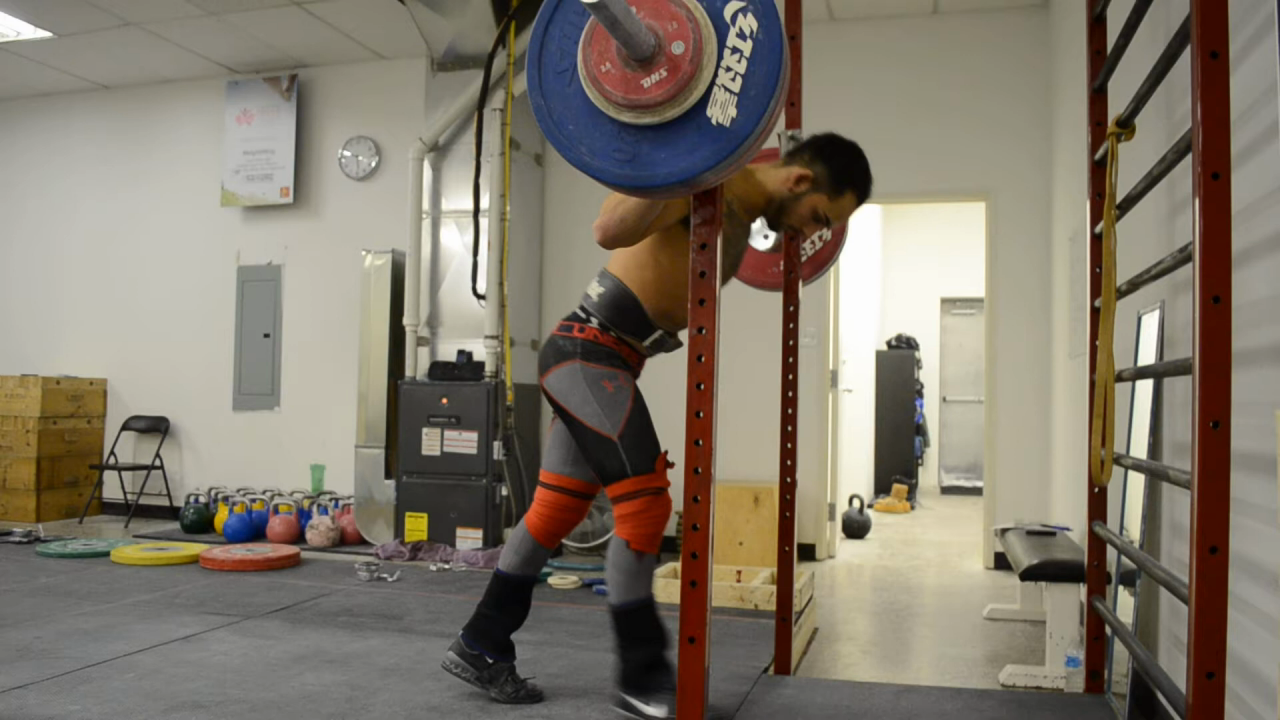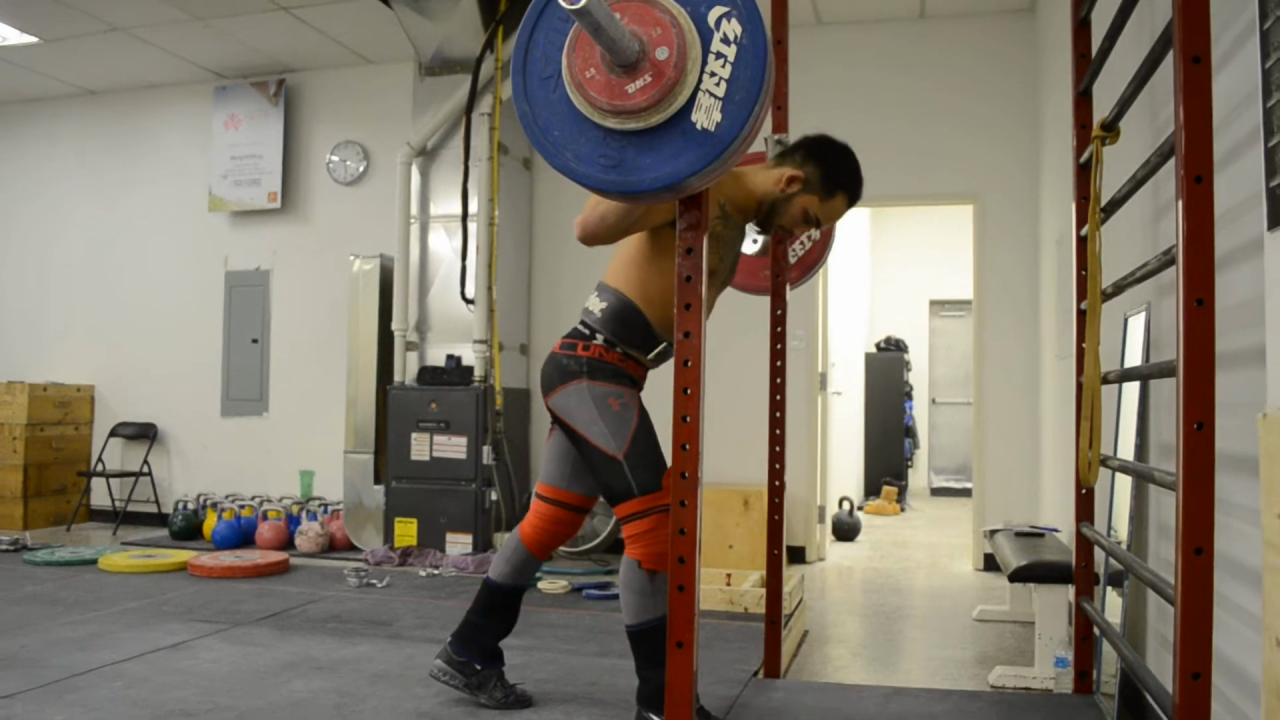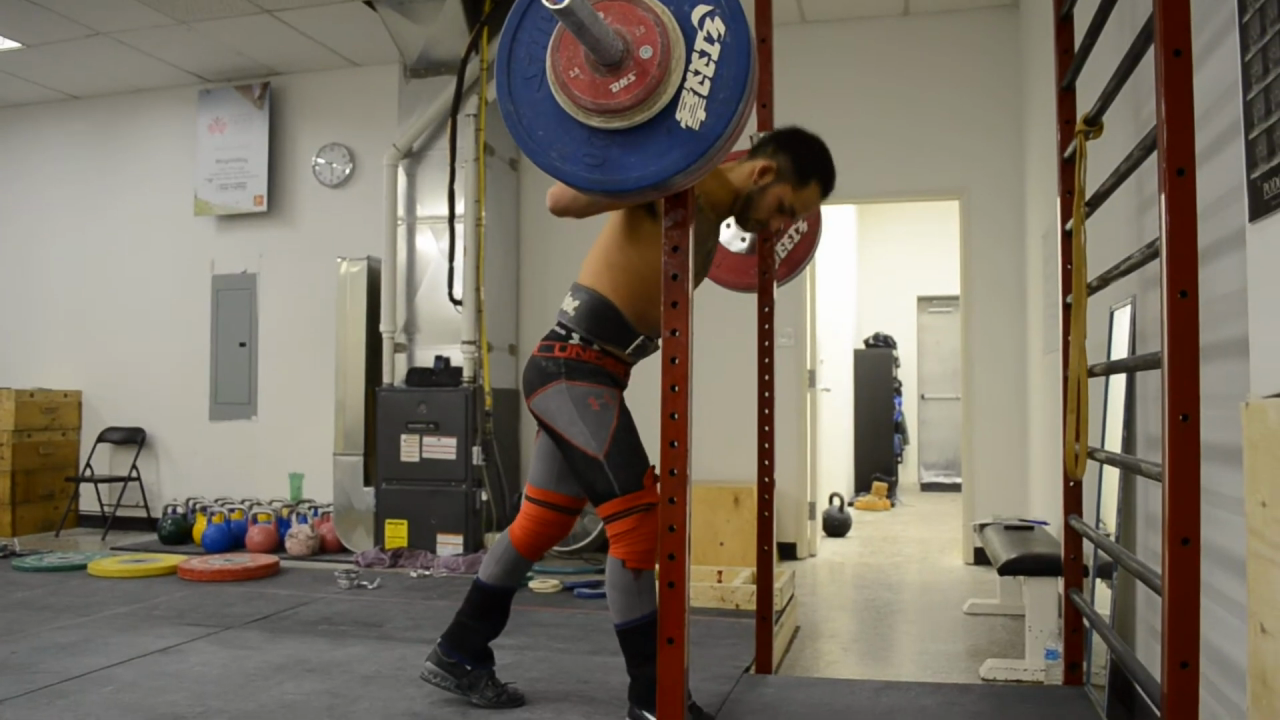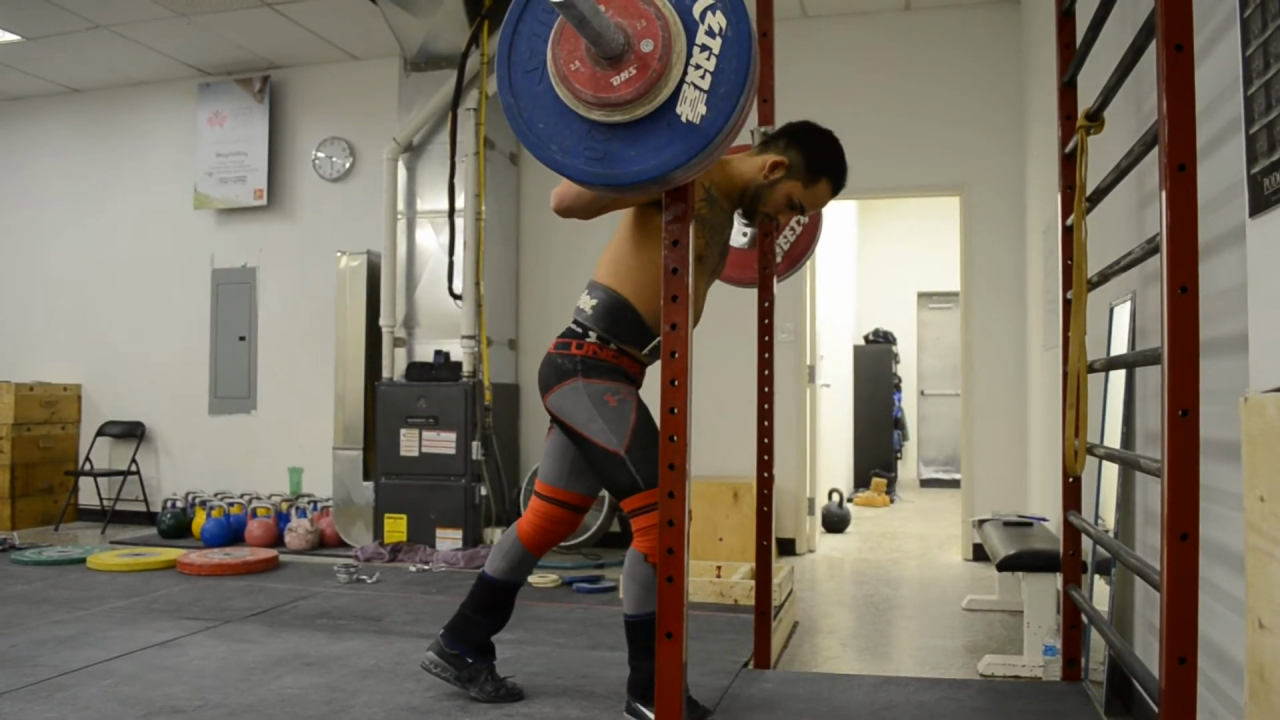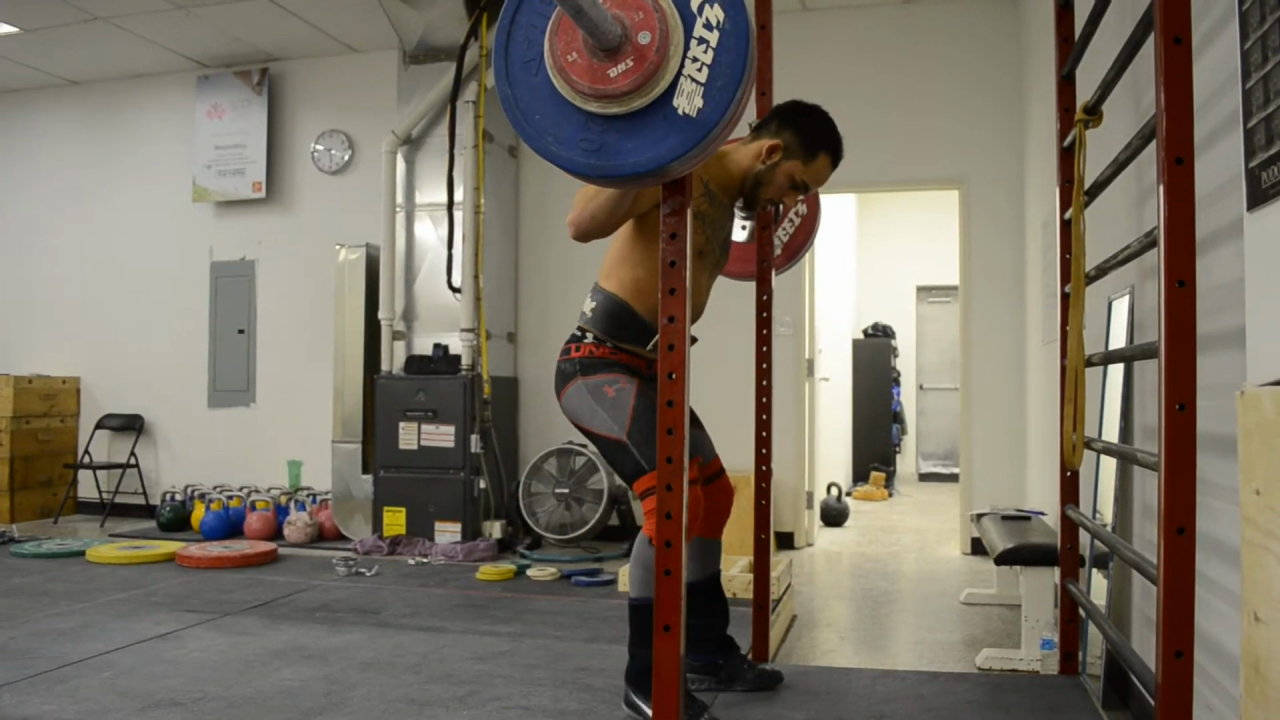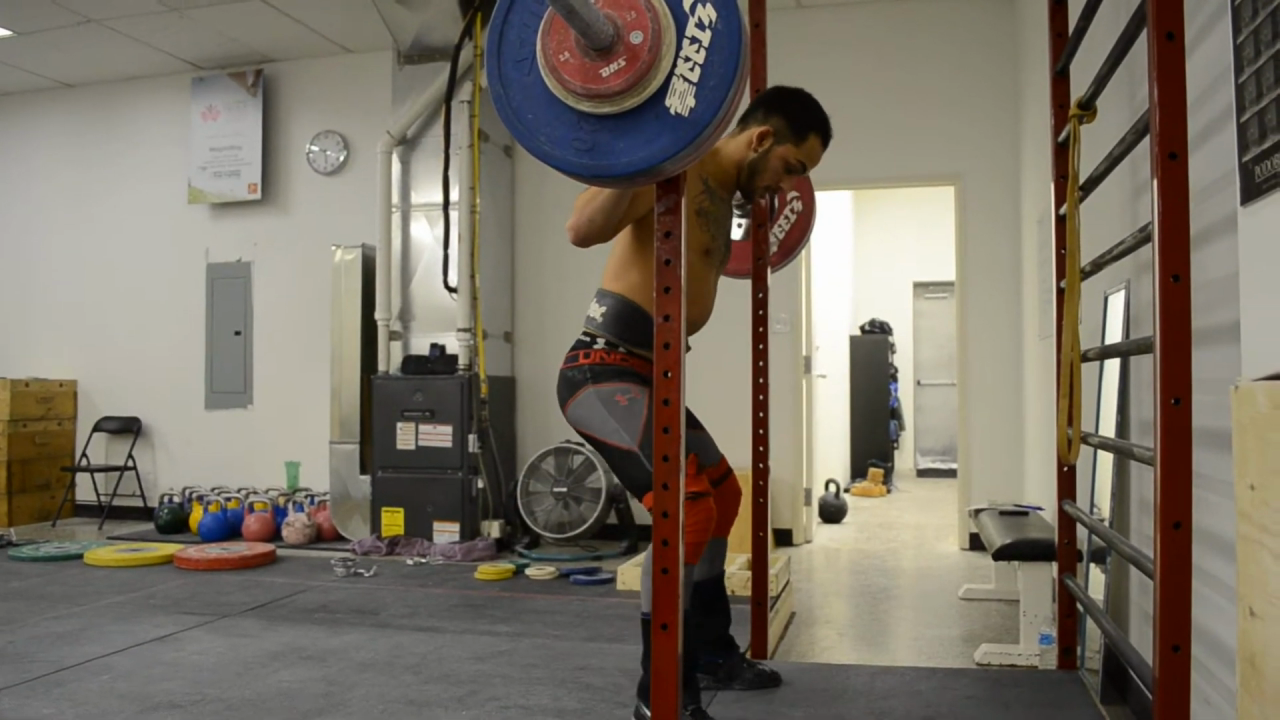
dt=0.7s
person 1, frame 1
left shoulder: (740, 208)
right elbow: (610, 229)
left hip: (598, 359)
right hip: (586, 354)
left knee: (556, 510)
right knee: (644, 505)
left ankle: (480, 648)
person 1, frame 2
left shoulder: (732, 212)
right elbow: (591, 227)
left hip: (604, 374)
right hip: (591, 368)
left knee: (551, 521)
right knee: (655, 524)
left ankle: (468, 653)
person 1, frame 3
left shoulder: (711, 211)
right elbow: (562, 200)
left hip: (586, 372)
right hip: (572, 367)
left knee: (542, 522)
right knee: (639, 522)
left ankle: (458, 654)
person 1, frame 4
left shoulder: (722, 204)
right elbow: (566, 200)
left hip: (599, 370)
right hip: (588, 364)
left knee: (551, 517)
right knee: (659, 515)
left ankle: (460, 647)
person 1, frame 5
left shoulder: (724, 196)
right elbow: (583, 222)
left hip: (639, 367)
right hip: (598, 364)
left knee: (711, 497)
left ankle: (708, 656)
person 1, frame 6
left shoulder: (720, 192)
right shoulder: (678, 168)
right elbow: (582, 228)
left hip: (638, 373)
right hip: (602, 370)
left knee: (720, 496)
right knee: (687, 508)
left ankle: (709, 654)
